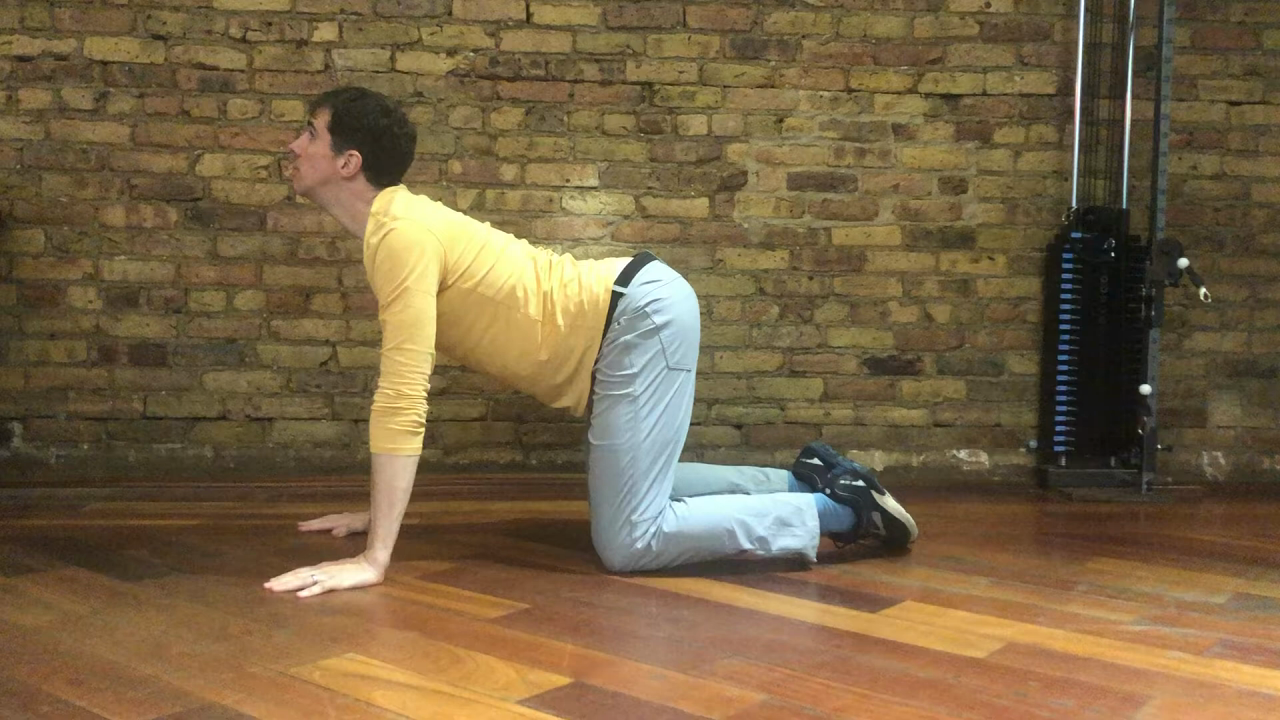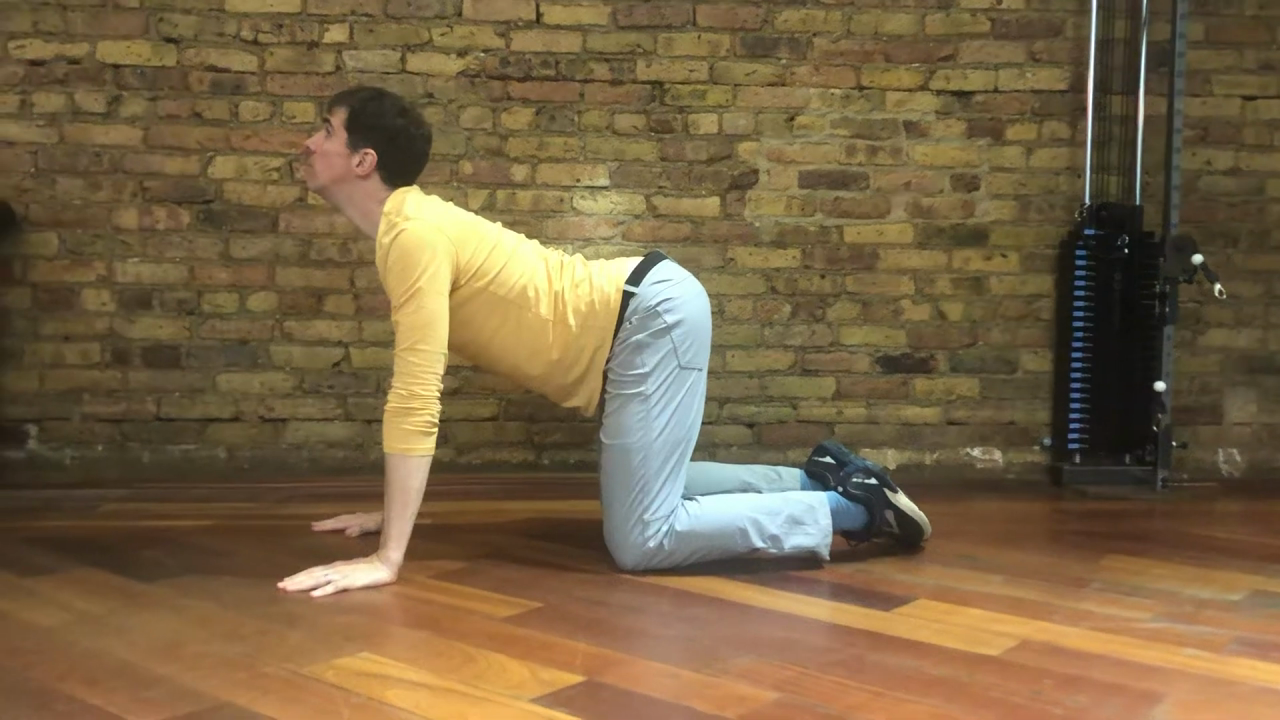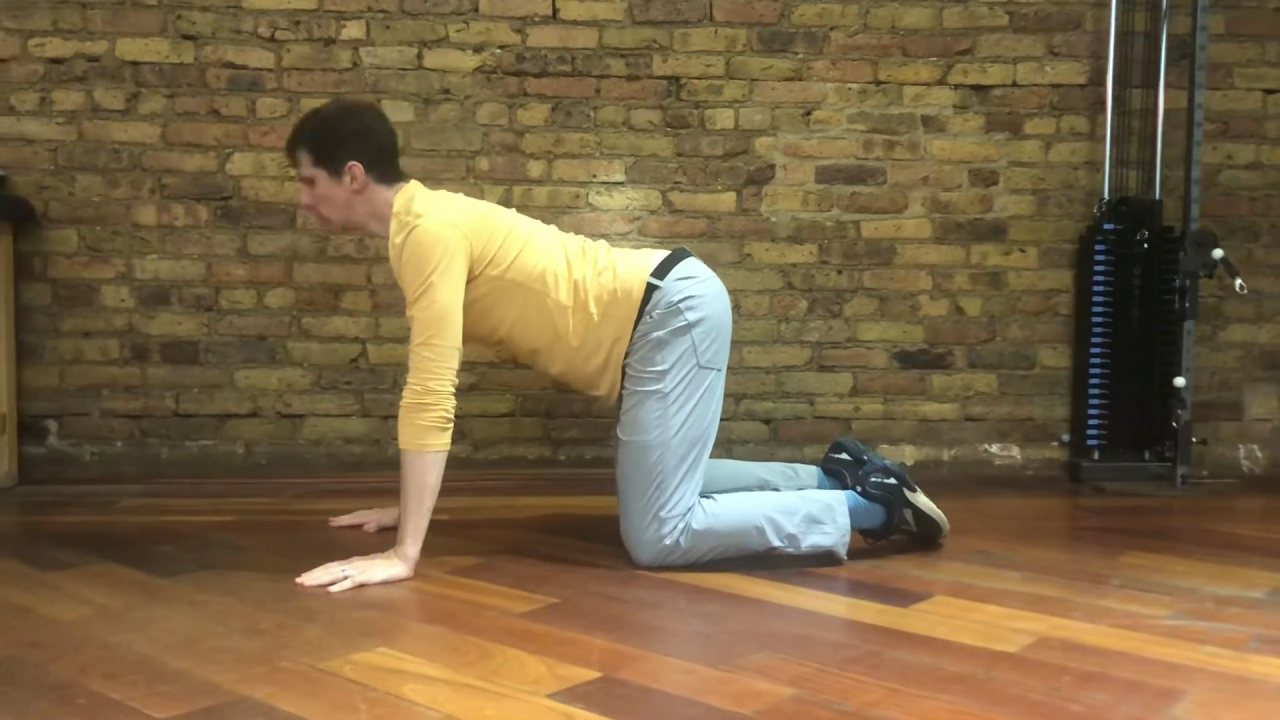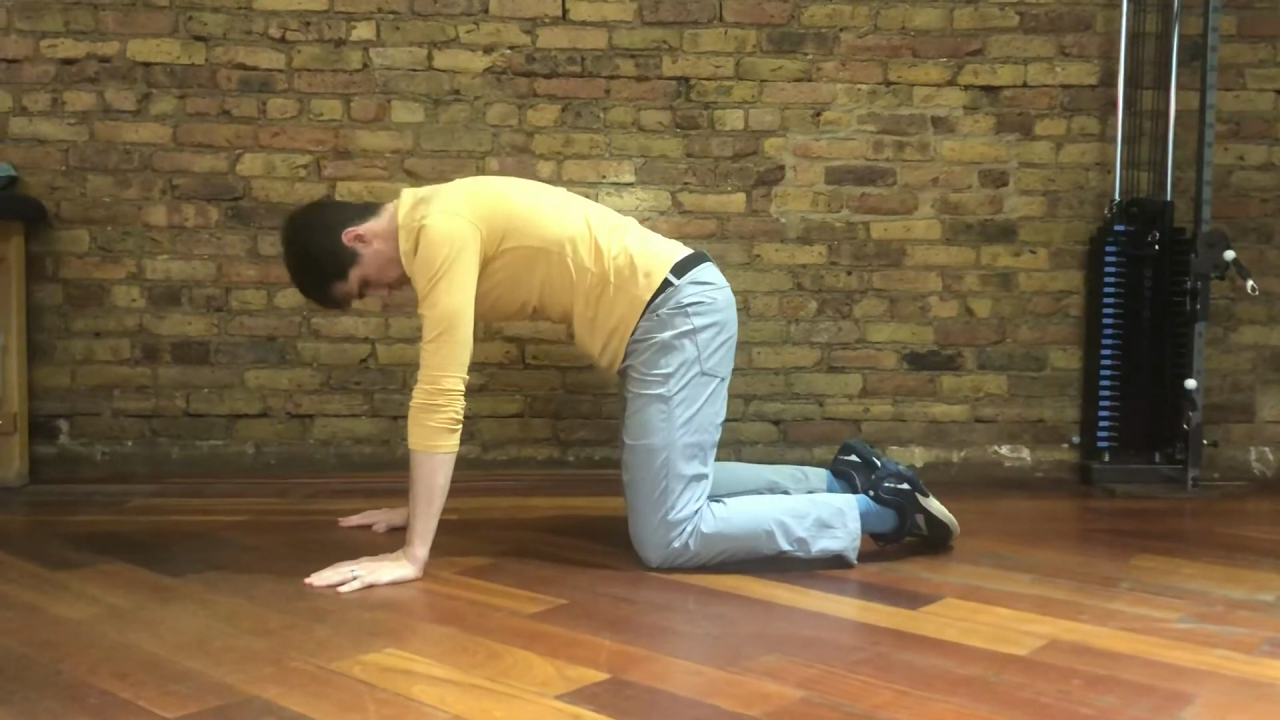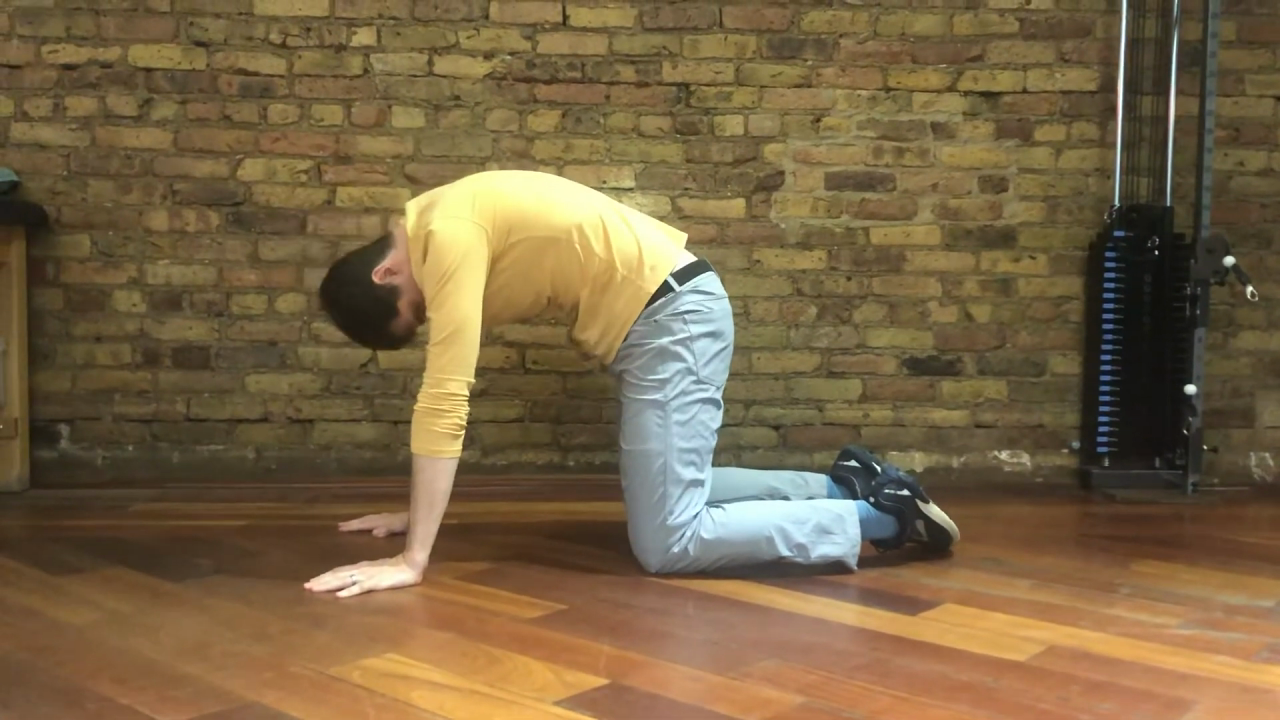
dt=0.7s
person 1, frame 1
left shoulder: (400, 234)
right shoulder: (395, 226)
left elbow: (401, 397)
right elbow: (400, 383)
left wrist: (374, 557)
right wrist: (377, 511)
left hip: (642, 312)
right hip: (630, 314)
left knee: (629, 541)
right knee: (632, 487)
left ankle: (837, 510)
right ankle: (806, 478)
person 1, frame 2
left shoulder: (412, 235)
right shoulder: (406, 227)
left elbow: (414, 397)
right elbow: (414, 385)
left wrist: (385, 558)
right wrist: (388, 511)
left hip: (652, 313)
right hip: (641, 314)
left knee: (640, 541)
right knee: (645, 487)
left ankle: (848, 509)
right ankle: (816, 478)
person 1, frame 3
left shoulder: (425, 230)
right shoulder: (427, 222)
left elbow: (430, 393)
right elbow: (431, 385)
left wrist: (402, 554)
right wrist: (408, 505)
left hip: (674, 308)
right hip: (665, 309)
left knee: (657, 537)
right knee: (664, 482)
left ankle: (866, 508)
right ankle: (836, 477)
person 1, frame 4
left shoulder: (437, 229)
right shoulder: (436, 221)
left elbow: (440, 390)
right elbow: (441, 383)
left wrist: (413, 554)
right wrist: (415, 507)
left hip: (680, 309)
right hip: (667, 309)
left knee: (666, 539)
right knee: (668, 487)
left ankle: (875, 512)
right ankle: (841, 480)
person 1, frame 5
left shoulder: (446, 235)
right shoulder: (441, 230)
left elbow: (444, 396)
right elbow: (445, 391)
left wrist: (412, 558)
right wrist: (418, 510)
left hip: (672, 314)
right hip: (657, 315)
left knee: (666, 544)
right knee: (666, 488)
left ankle: (876, 516)
right ankle: (842, 486)
